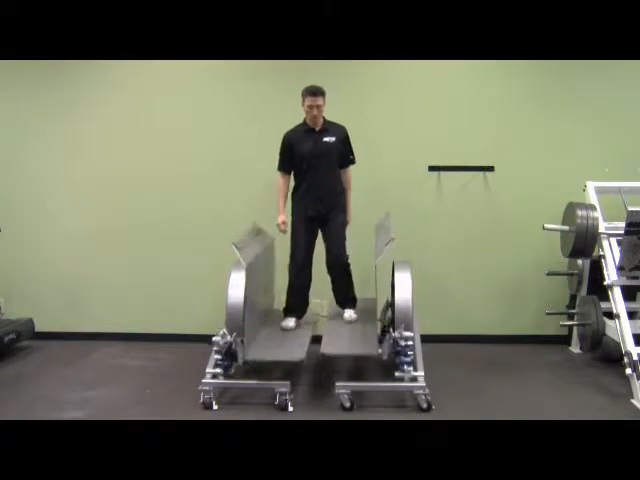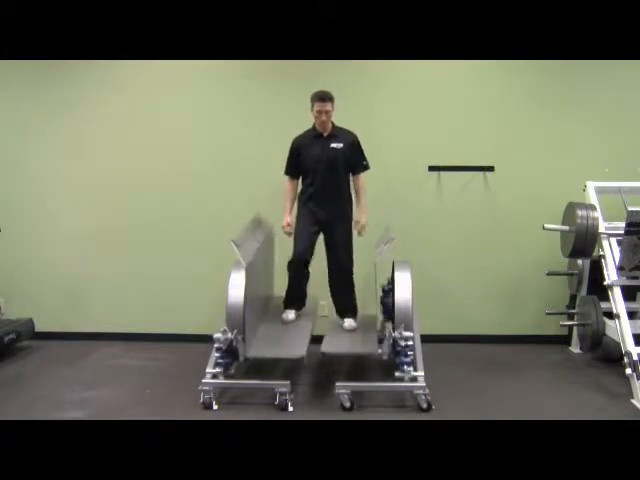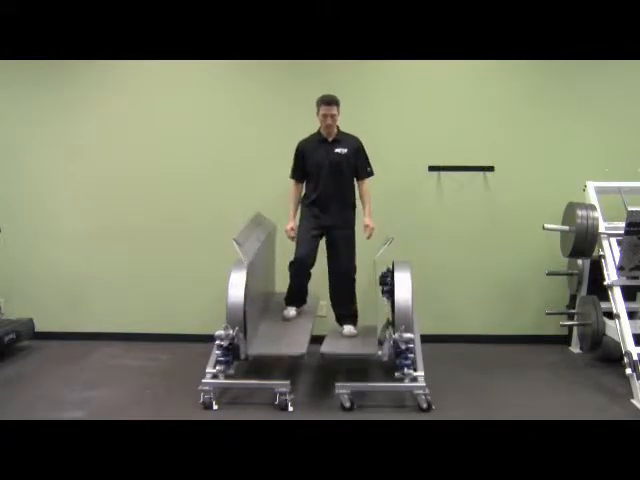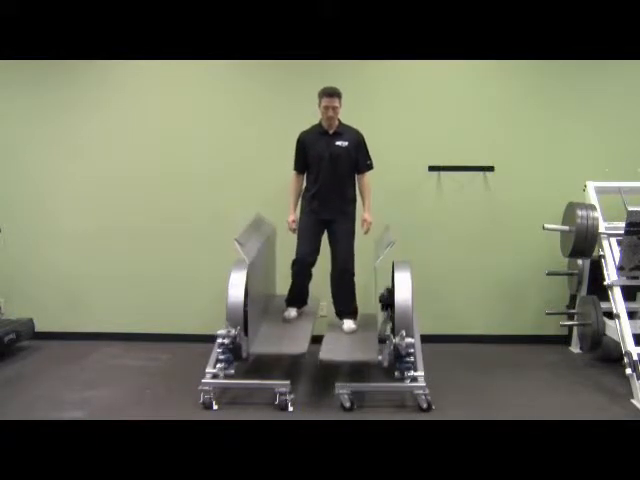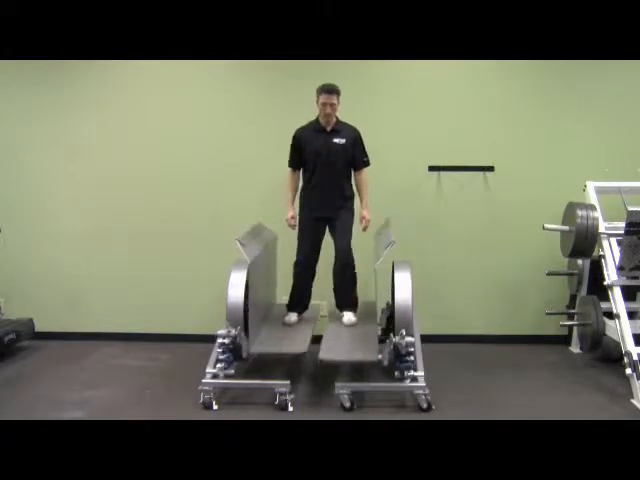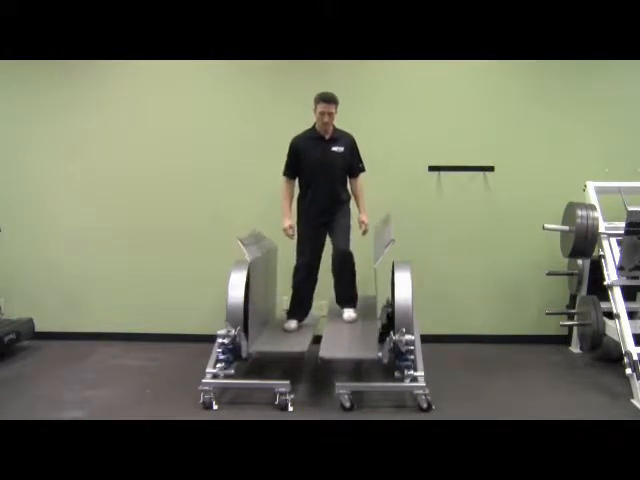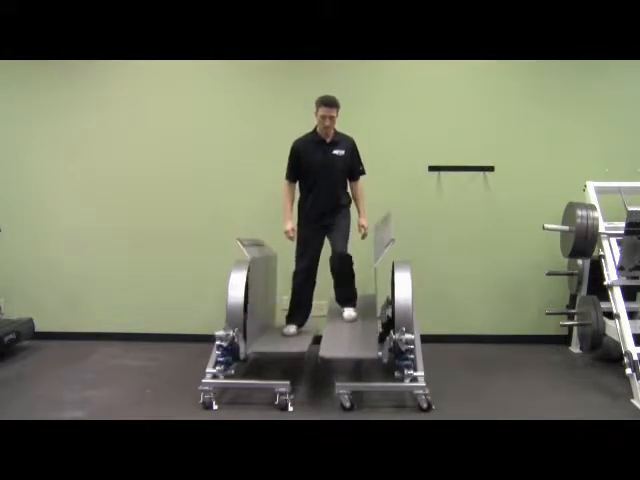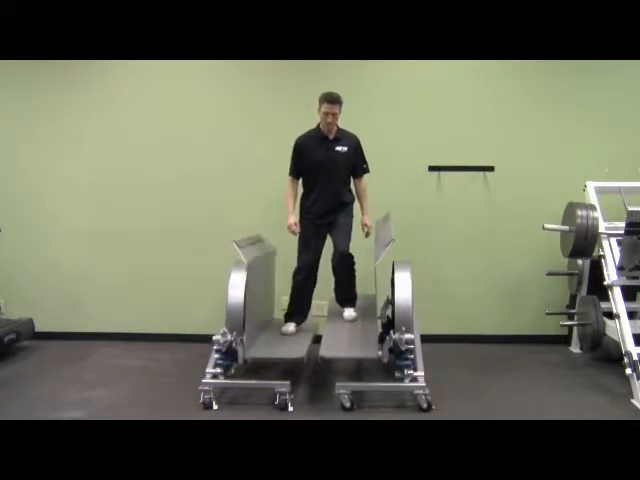
dt=0.2s
person 1, frame 1
left shoulder: (339, 133)
right shoulder: (292, 137)
left elbow: (345, 171)
right elbow: (284, 176)
left wrist: (348, 205)
right wrist: (282, 211)
left hip: (334, 208)
right hip: (303, 209)
left knee: (337, 257)
right knee: (300, 261)
left ankle: (348, 304)
right ankle: (293, 312)
person 1, frame 2
left shoulder: (348, 139)
right shoulder: (300, 142)
left elbow: (357, 176)
right elbow: (292, 180)
left wrist: (361, 211)
right wrist: (287, 214)
left hip: (339, 213)
right hip: (309, 210)
left knee: (341, 264)
right knee: (299, 257)
left ankle: (347, 313)
right ankle: (293, 305)
person 1, frame 3
left shoulder: (353, 144)
right shoulder: (305, 146)
left elbow: (363, 181)
right elbow: (297, 183)
left wrist: (368, 215)
right wrist: (291, 218)
left hip: (342, 217)
right hip: (312, 214)
left knee: (343, 269)
right knee: (301, 260)
left ankle: (347, 319)
right ankle: (294, 302)
person 1, frame 4
left shoulder: (354, 137)
right shoulder: (306, 138)
left elbow: (363, 175)
right elbow: (298, 175)
left wrist: (367, 210)
right wrist: (293, 210)
left hip: (343, 212)
right hip: (312, 210)
left knee: (343, 264)
right knee: (303, 259)
left ankle: (347, 314)
right ankle: (295, 303)
person 1, frame 5
left shoulder: (351, 134)
right shoulder: (302, 135)
left elbow: (359, 172)
right elbow: (294, 172)
left wrist: (364, 207)
right wrist: (290, 206)
left hip: (342, 207)
right hip: (311, 208)
left knee: (344, 255)
right knee: (305, 258)
left ankle: (347, 307)
right ankle: (296, 308)
person 1, frame 6
left shoulder: (347, 141)
right shoulder: (299, 143)
left elbow: (355, 178)
right elbow: (289, 181)
left wrist: (362, 211)
right wrist: (287, 216)
left hip: (339, 210)
right hip: (310, 213)
left knee: (343, 252)
right knee: (306, 264)
left ankle: (348, 304)
right ankle: (296, 315)
person 1, frame 7
left shoulder: (348, 144)
right shoulder: (300, 146)
left elbow: (355, 181)
right elbow: (290, 184)
left wrist: (362, 214)
right wrist: (288, 219)
left hip: (339, 212)
right hip: (310, 216)
left knee: (340, 254)
right knee: (305, 267)
left ankle: (348, 303)
right ankle: (295, 319)
person 1, frame 8
left shoulder: (351, 141)
right shoulder: (304, 142)
left elbow: (359, 179)
right elbow: (293, 180)
left wrist: (365, 213)
right wrist: (291, 213)
left hip: (341, 210)
right hip: (312, 213)
left knee: (342, 254)
right knee: (306, 265)
left ankle: (348, 303)
right ankle: (294, 317)
